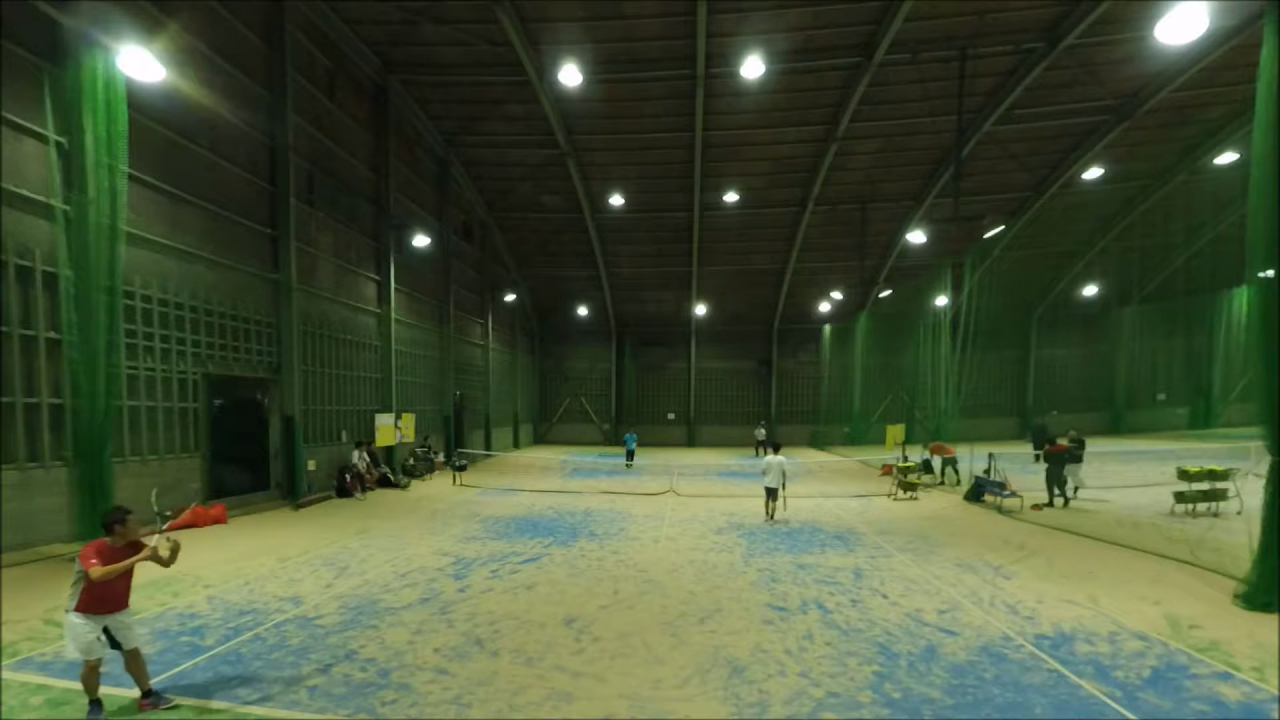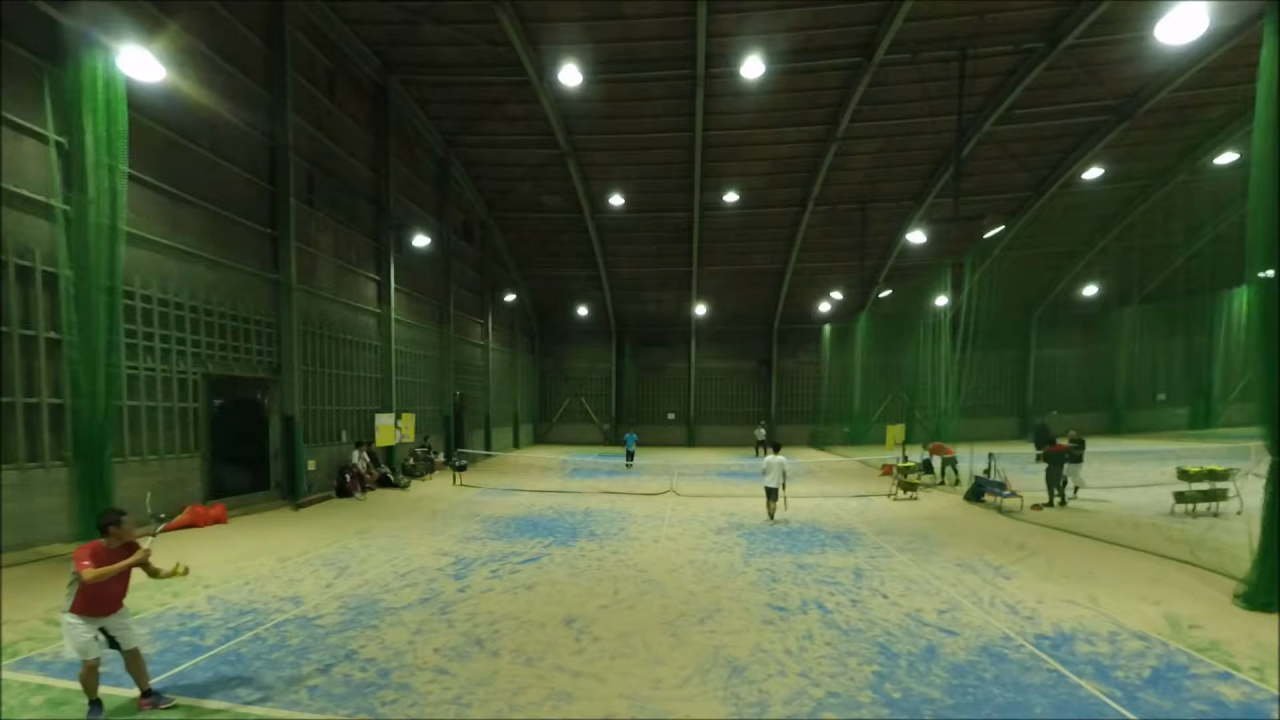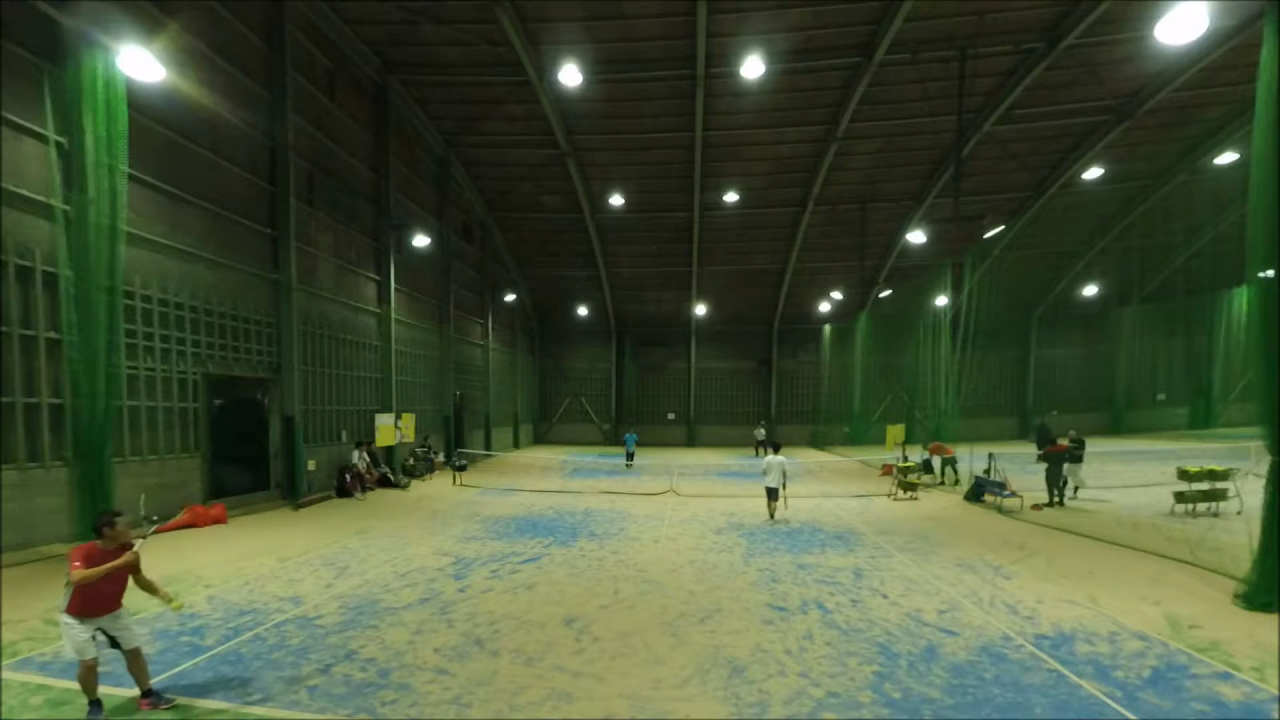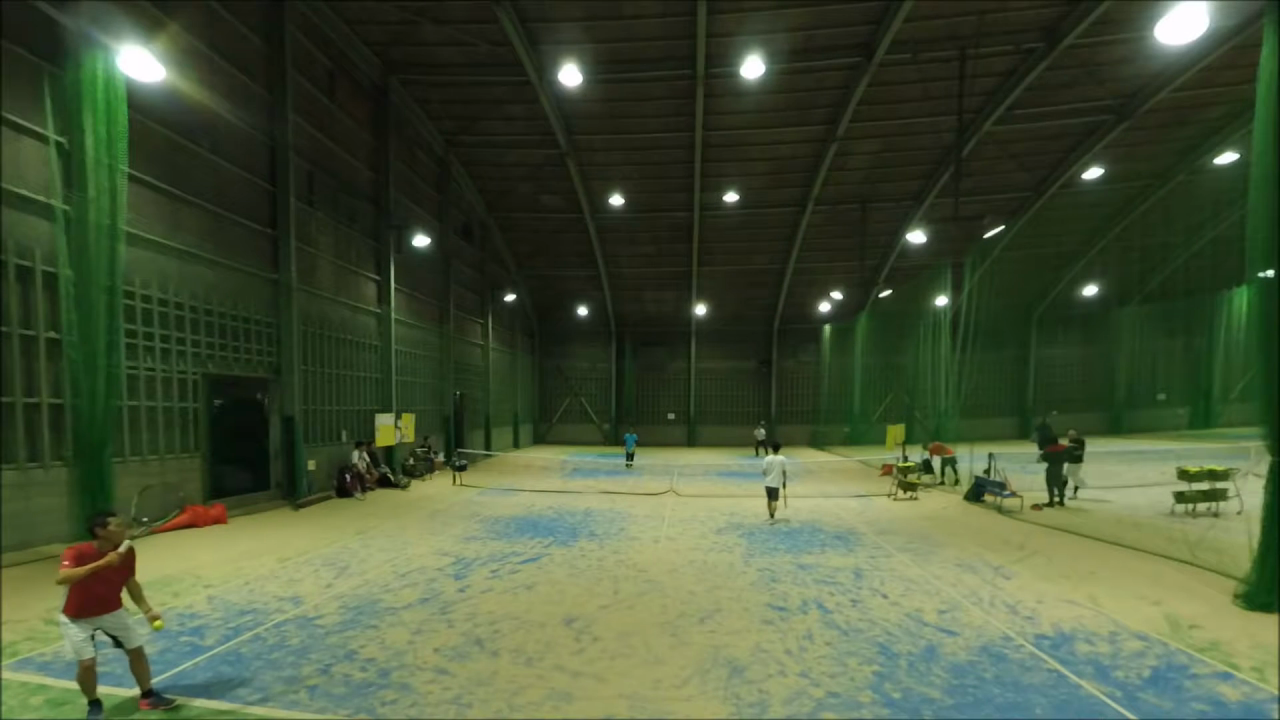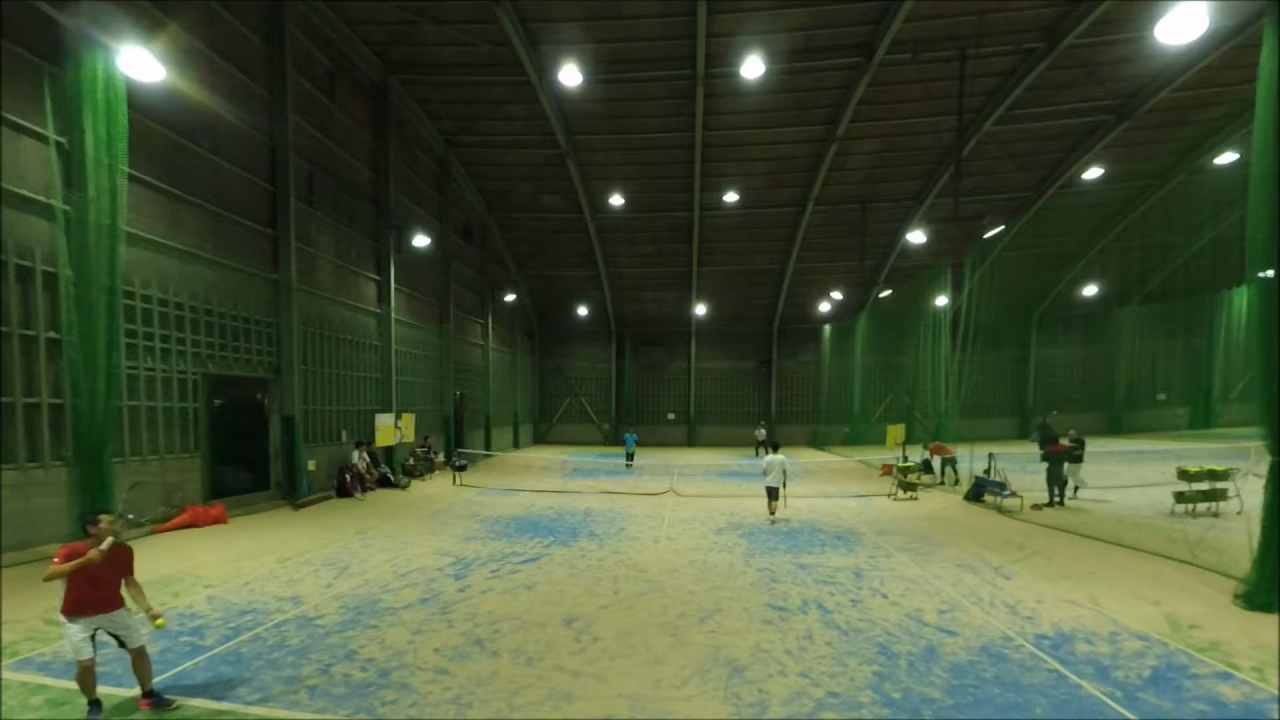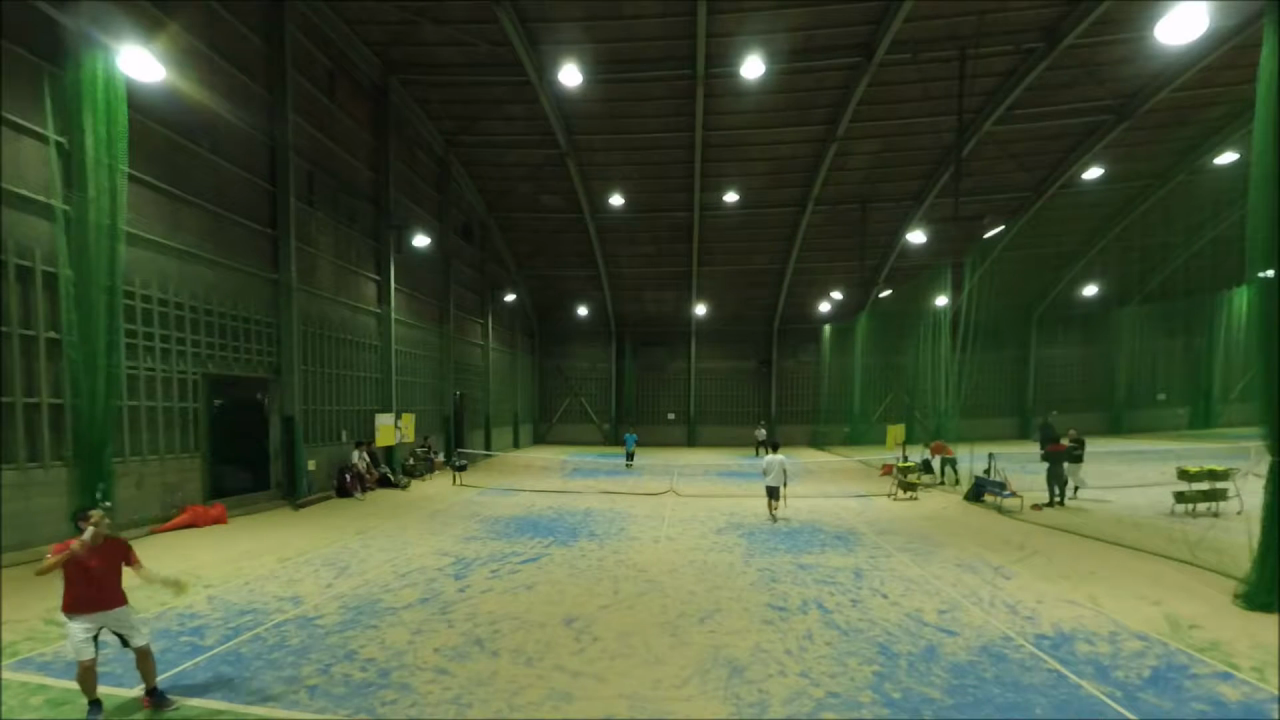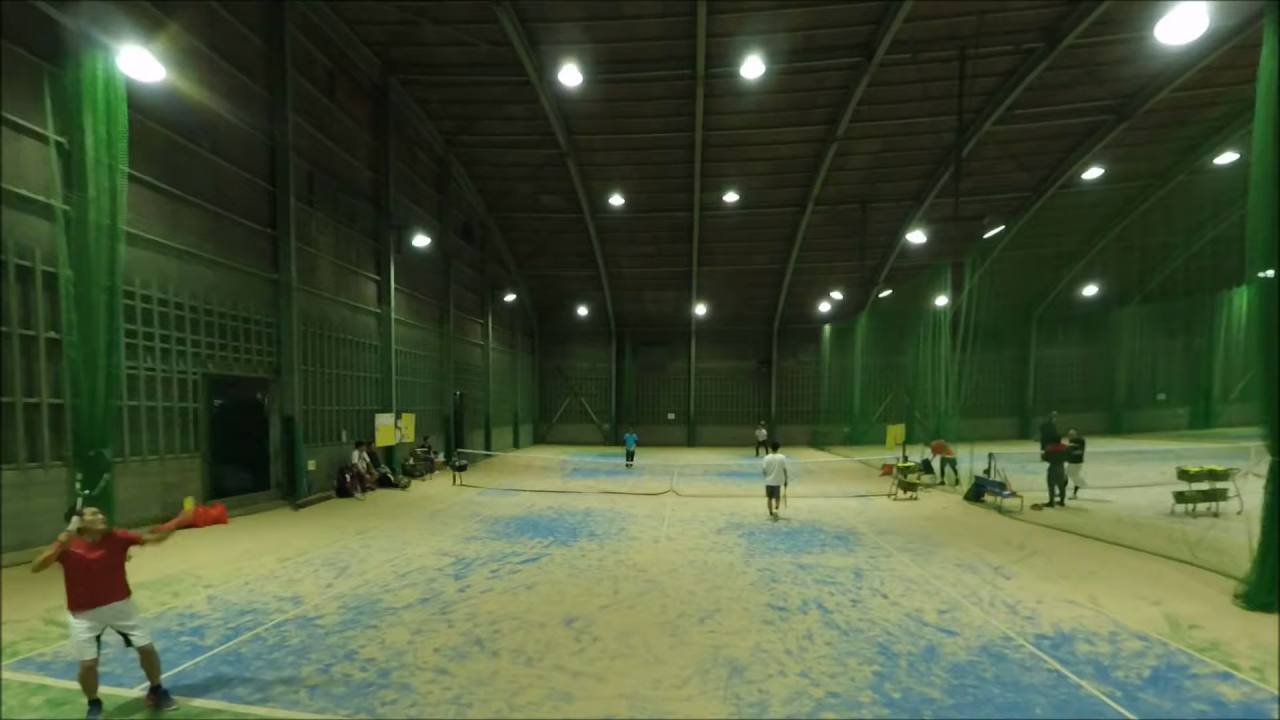
dt=0.1s
person 1, frame 1
left shoulder: (134, 546)
right shoulder: (91, 551)
left elbow: (166, 563)
right elbow: (98, 575)
left wrist: (173, 551)
right wrist: (138, 558)
left hip: (118, 611)
right hip: (85, 615)
left knee: (133, 652)
right knee: (93, 662)
left ankle: (148, 695)
person 1, frame 2
left shoulder: (131, 548)
right shoulder: (87, 552)
left elbow: (152, 572)
right elbow: (89, 578)
left wrist: (173, 572)
right wrist: (129, 561)
left hip: (114, 611)
right hip: (81, 617)
left knee: (132, 652)
right knee: (91, 663)
left ankle: (147, 695)
person 1, frame 3
left shoulder: (127, 550)
right shoulder: (81, 553)
left elbow: (141, 581)
right elbow: (76, 579)
left wrist: (162, 595)
right wrist: (117, 563)
left hip: (113, 611)
right hip: (78, 617)
left knee: (134, 651)
right knee: (89, 663)
left ankle: (148, 695)
person 1, frame 4
left shoulder: (128, 552)
right shoulder: (77, 553)
left elbow: (131, 584)
right elbow: (62, 579)
left wrist: (148, 610)
right wrist: (101, 563)
left hip: (113, 612)
right hip: (77, 617)
left knee: (136, 650)
right knee: (86, 664)
left ankle: (148, 695)
person 1, frame 5
left shoulder: (124, 551)
right shoulder: (70, 551)
left elbow: (130, 583)
right elbow: (48, 576)
left wrist: (148, 608)
right wrist: (84, 560)
left hip: (114, 611)
right hip: (77, 618)
left knee: (139, 650)
right knee: (86, 664)
left ankle: (149, 695)
person 1, frame 6
left shoulder: (119, 545)
right shoulder: (66, 549)
left elbow: (139, 569)
right elbow: (40, 571)
left wrist: (164, 581)
right wrist: (67, 554)
left hip: (117, 609)
right hip: (80, 616)
left knee: (143, 649)
right knee: (86, 664)
left ankle: (153, 694)
person 1, frame 7
left shoulder: (117, 537)
right shoulder: (66, 546)
left elbow: (153, 538)
right elbow: (36, 567)
left wrist: (178, 523)
right wrist: (57, 549)
left hip: (120, 605)
right hip: (84, 615)
left knee: (147, 648)
right knee: (88, 664)
left ankle: (156, 691)
